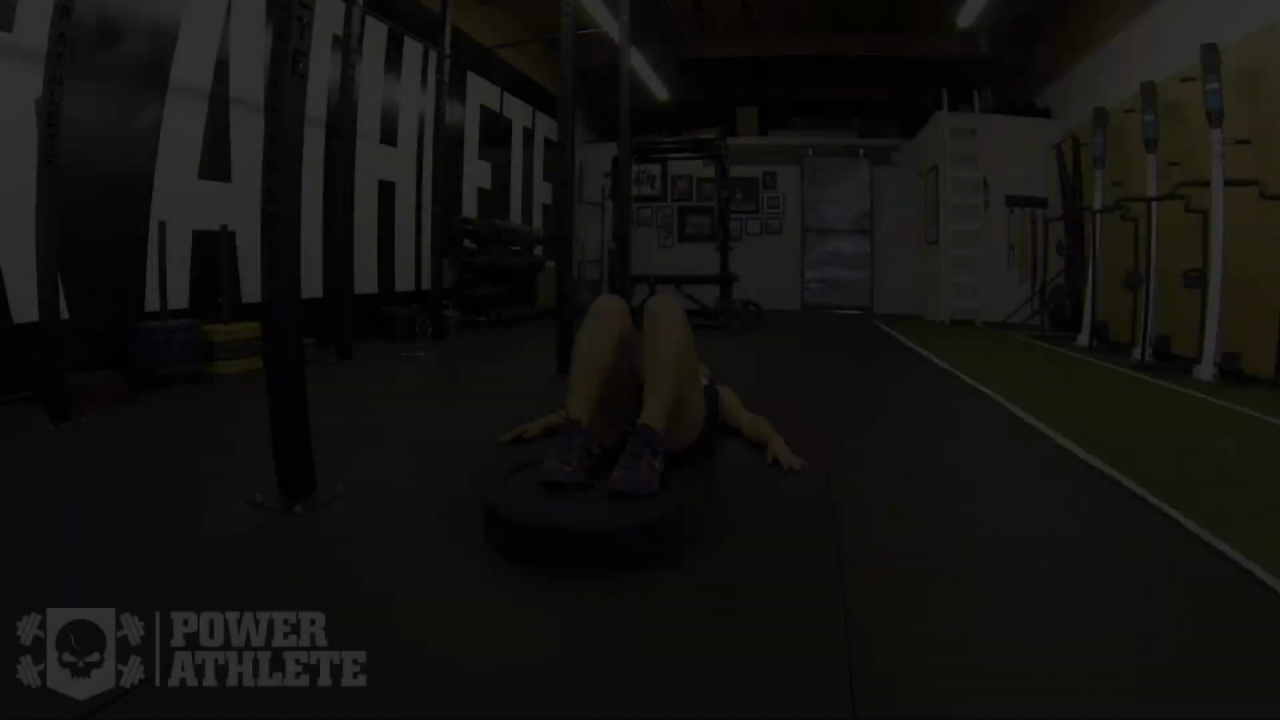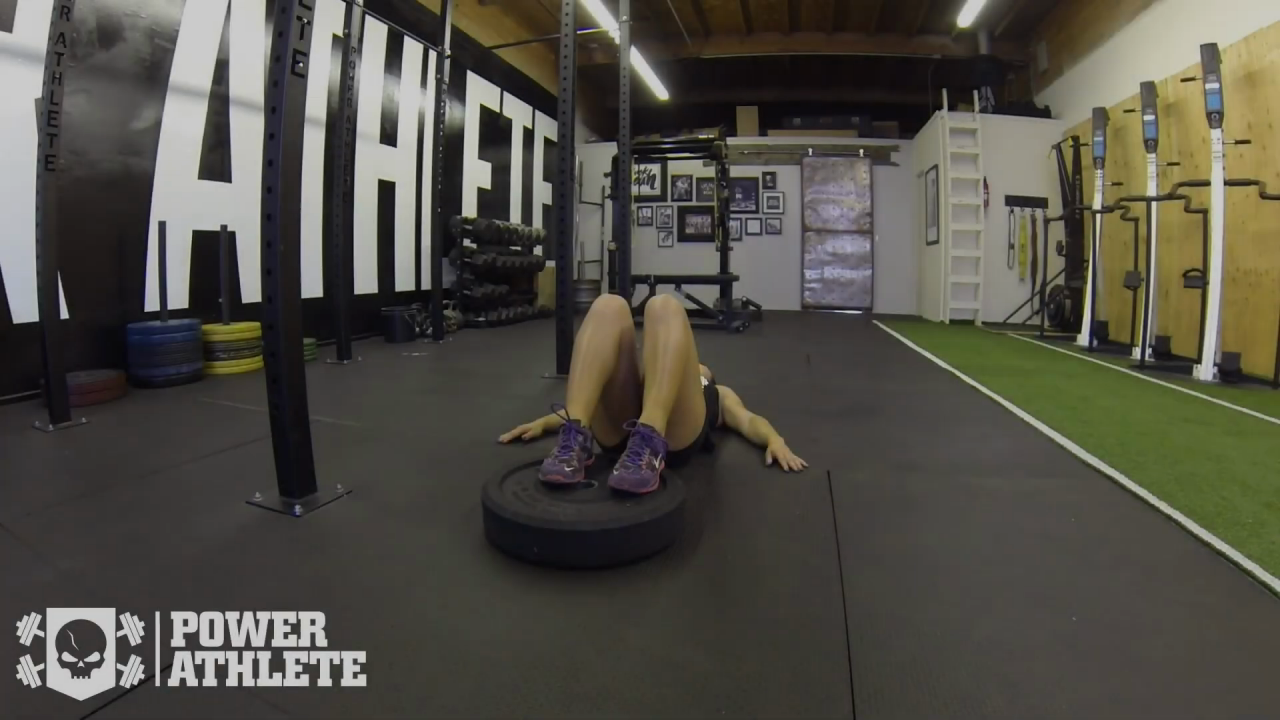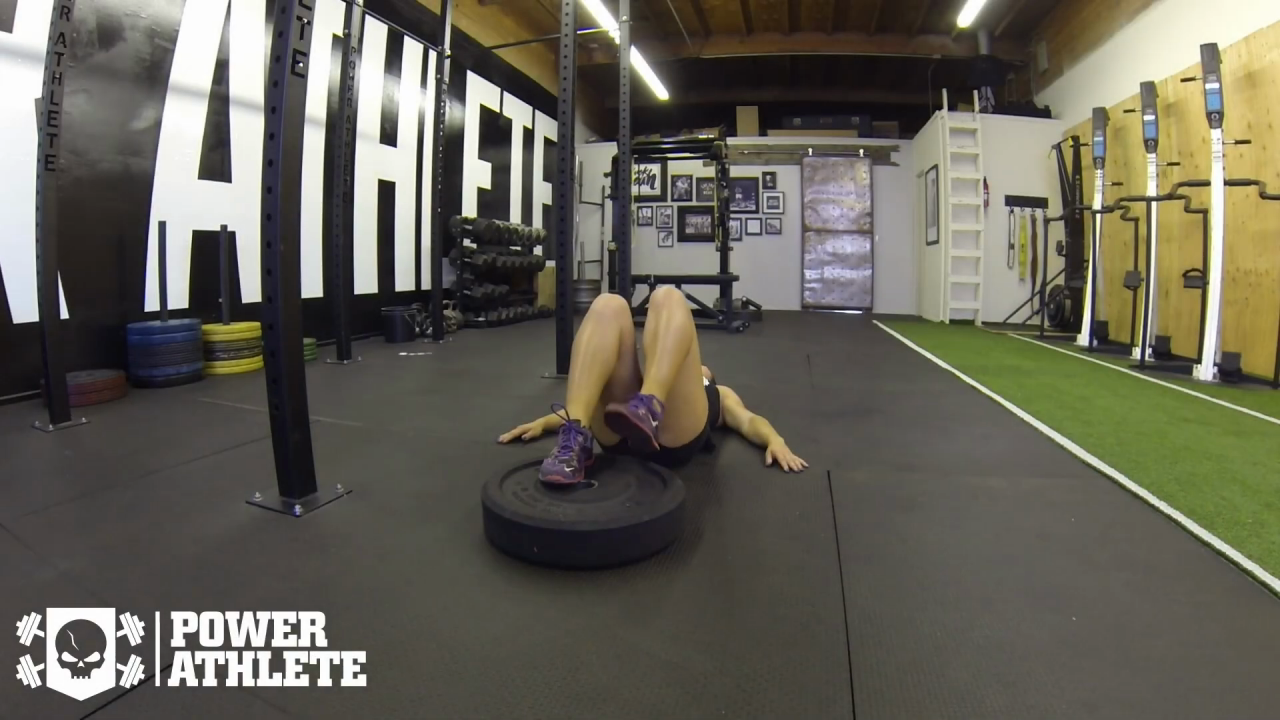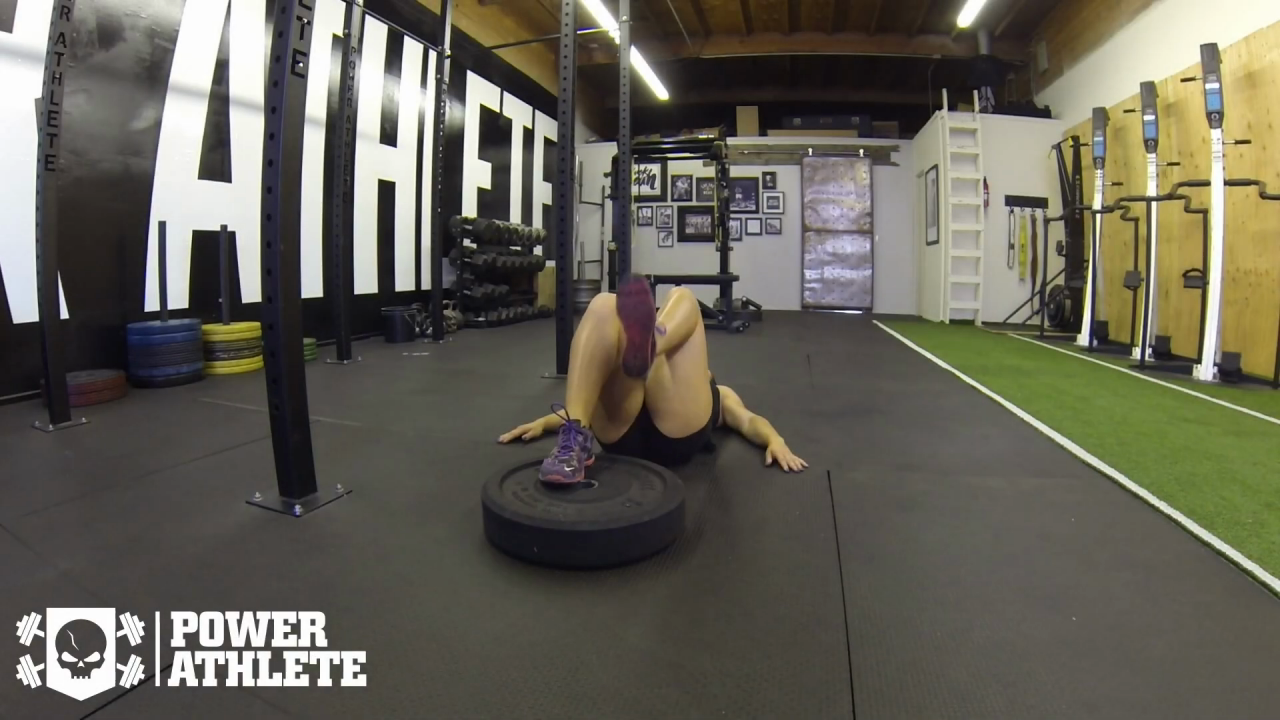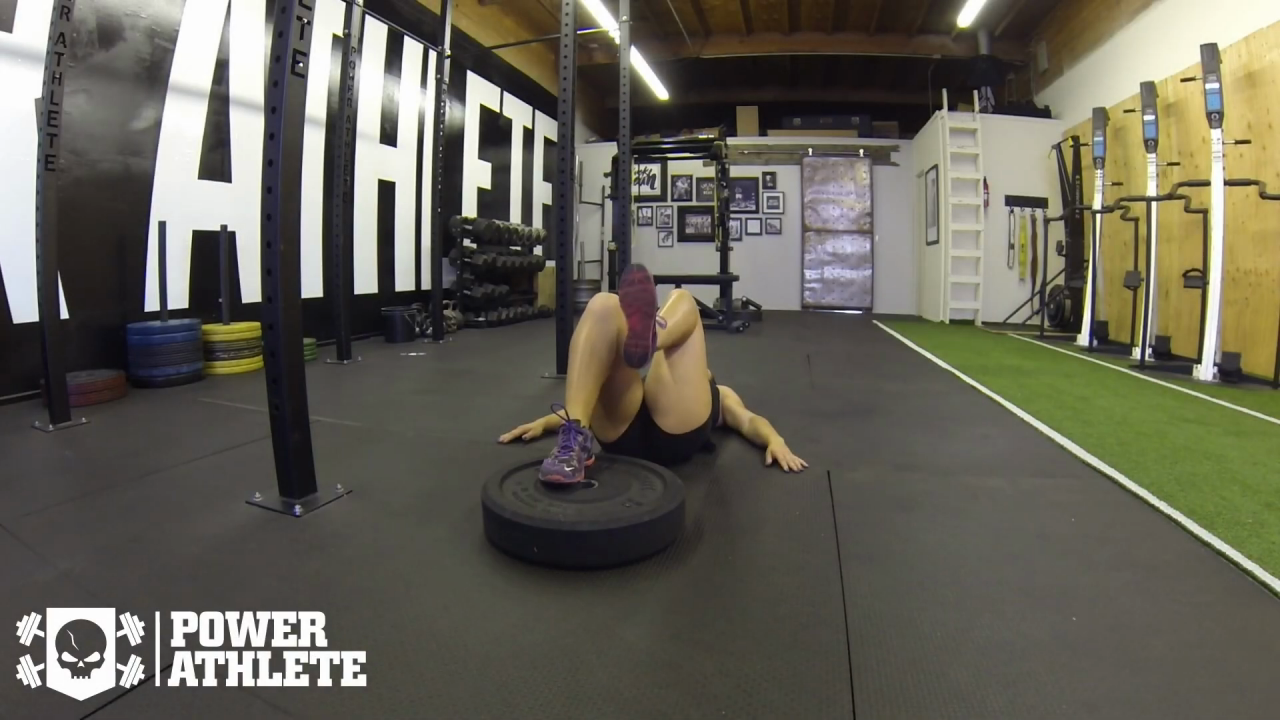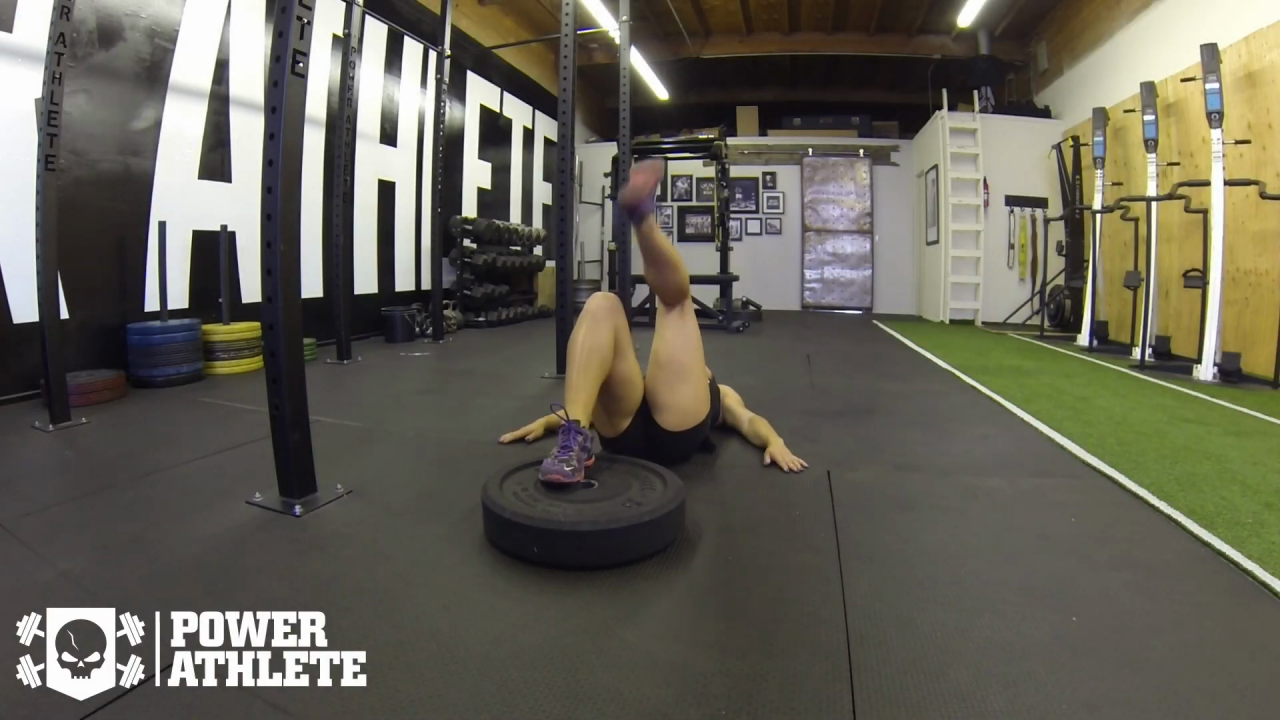
dt=0.3s
person 1, frame 1
left shoulder: (717, 394)
right shoulder: (639, 388)
left elbow: (748, 420)
right elbow: (599, 403)
left wrist: (774, 440)
right wrist: (544, 422)
left hip: (674, 431)
right hip: (620, 426)
left knee: (663, 308)
right knee: (608, 307)
left ankle: (648, 445)
right ankle: (575, 440)
person 1, frame 2
left shoulder: (719, 394)
right shoulder: (641, 381)
left elbow: (748, 420)
right elbow: (601, 403)
left wrist: (774, 440)
right wrist: (543, 423)
left hip: (675, 434)
right hip: (619, 429)
left knee: (664, 308)
right knee: (609, 307)
left ankle: (649, 444)
right ankle: (574, 439)
person 1, frame 3
left shoulder: (719, 394)
left elbow: (748, 420)
right elbow: (593, 404)
left wrist: (775, 440)
right wrist: (543, 422)
left hip: (676, 436)
right hip: (619, 433)
left knee: (668, 297)
right knee: (609, 306)
left ankle: (648, 409)
right ankle: (575, 439)
person 1, frame 4
left shoulder: (720, 394)
left elbow: (747, 420)
right elbow: (595, 401)
left wrist: (775, 440)
right wrist: (543, 423)
left hip: (677, 433)
right hip: (622, 431)
left knee: (681, 299)
right knee: (605, 306)
left ankle: (646, 345)
right ankle: (574, 440)
person 1, frame 5
left shoulder: (718, 393)
right shoulder: (650, 385)
left elbow: (748, 421)
right elbow: (600, 404)
left wrist: (774, 440)
right wrist: (544, 421)
left hip: (677, 434)
right hip: (623, 432)
left knee: (681, 301)
right knee: (605, 305)
left ankle: (647, 335)
right ankle: (574, 442)
person 1, frame 6
left shoulder: (720, 394)
left elbow: (747, 420)
left wrist: (775, 441)
right wrist: (544, 422)
left hip: (677, 428)
right hip: (624, 428)
left knee: (676, 299)
right knee: (601, 304)
left ankle: (643, 216)
right ankle: (573, 440)
